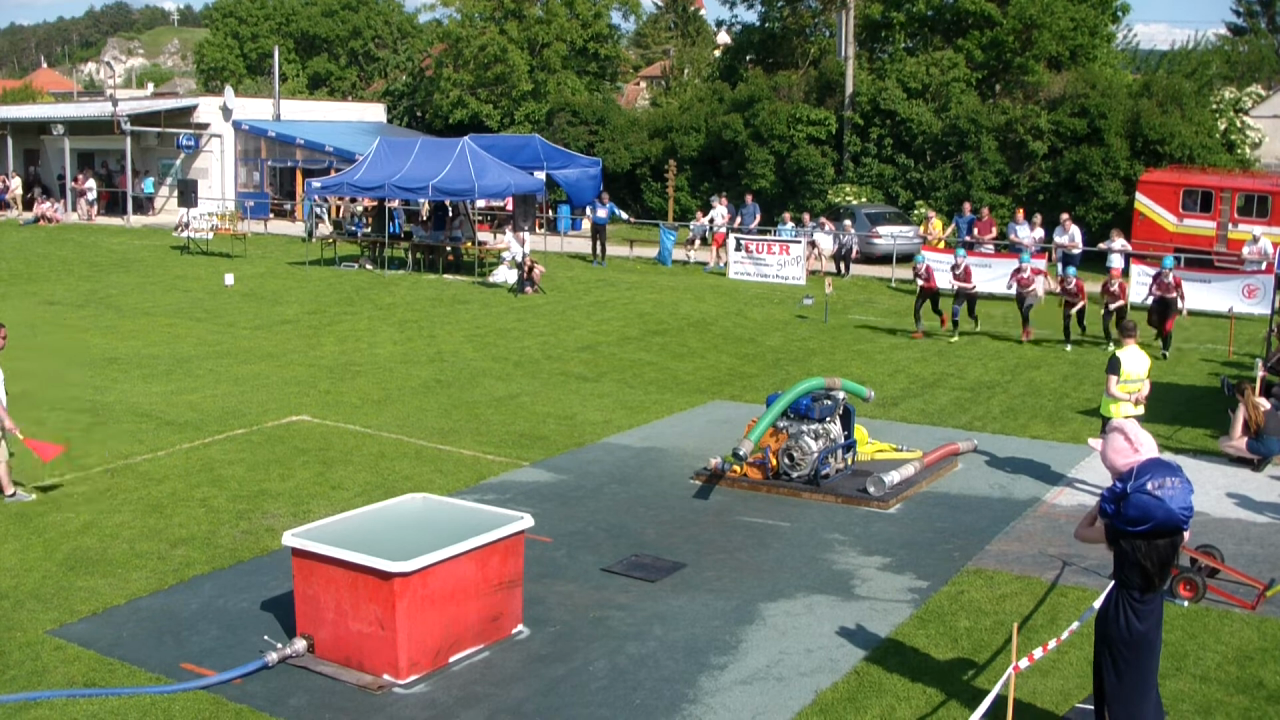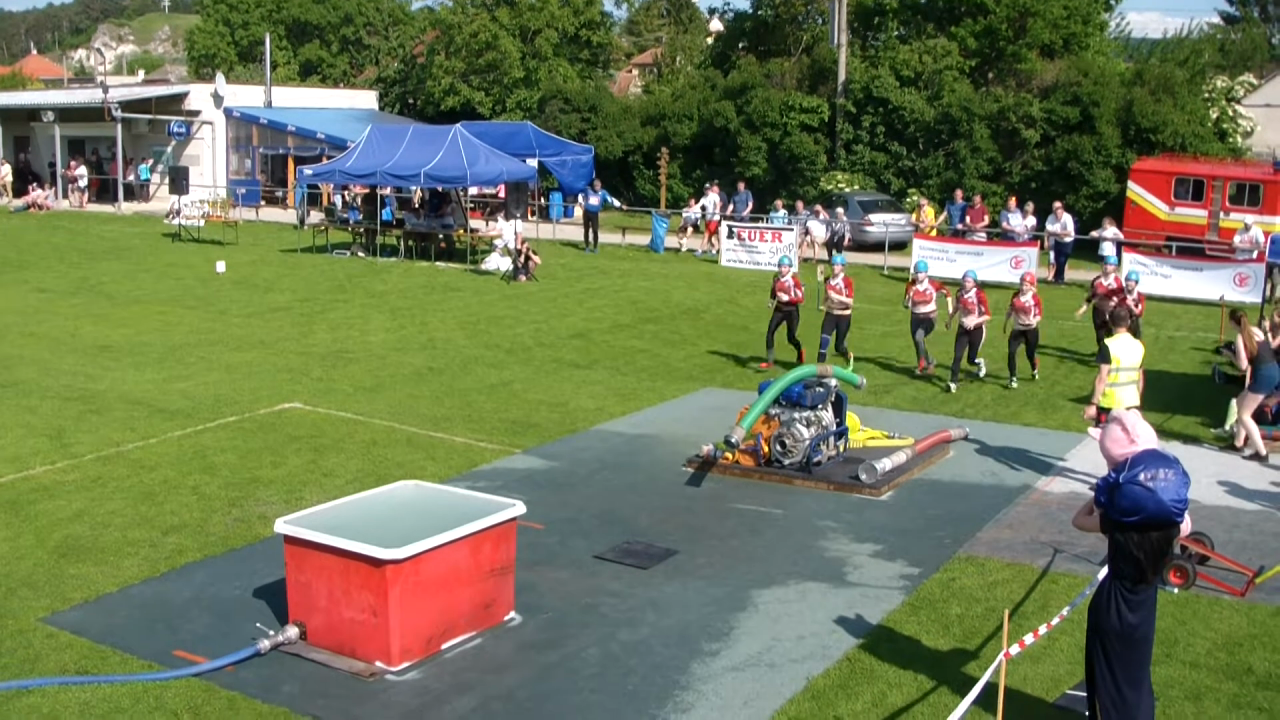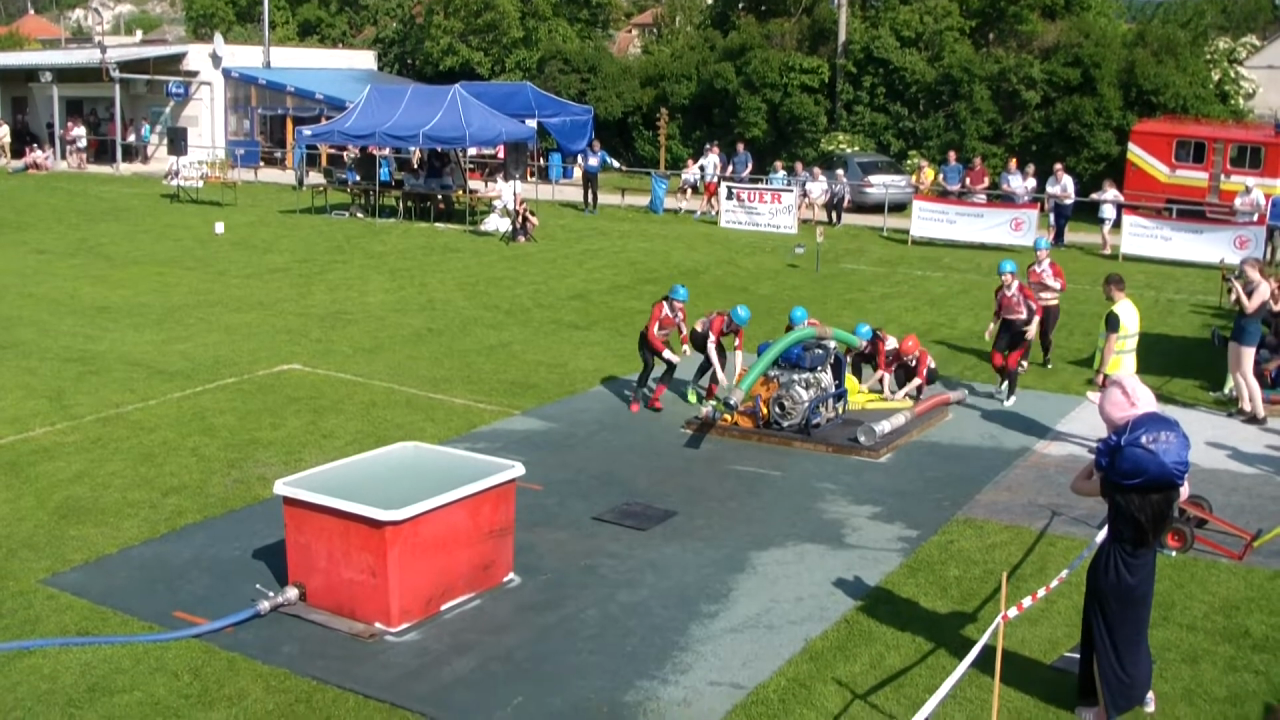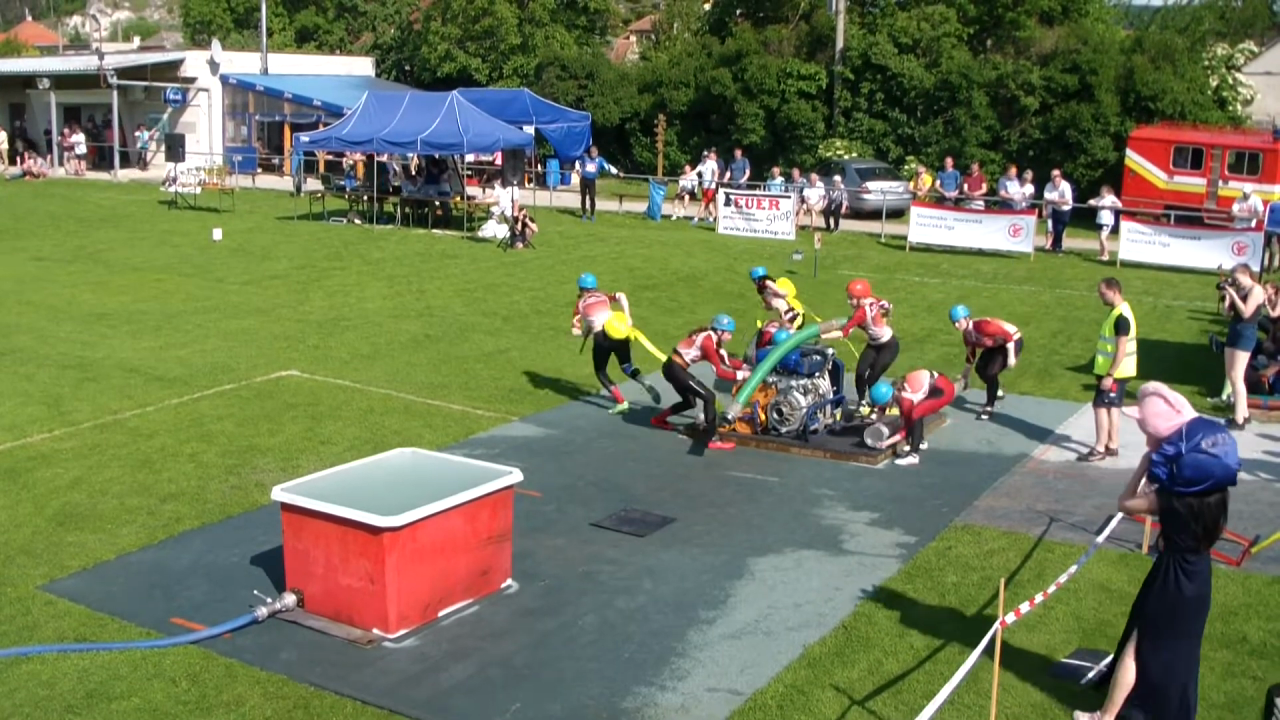
dt=1s
person 1, frame 1
left shoulder: (1122, 531)
right shoulder: (1174, 528)
left elbow: (1081, 531)
left wrist: (1106, 501)
left hip: (1121, 614)
right hip: (1151, 609)
left knee: (1121, 691)
right knee: (1143, 684)
person 1, frame 2
left shoulder: (1117, 519)
right shoulder: (1172, 517)
left elbow: (1079, 519)
right elbow: (1184, 527)
left wrist: (1104, 492)
left hip: (1115, 601)
right hip: (1145, 597)
left knee: (1110, 670)
right knee: (1136, 664)
person 1, frame 3
left shoulder: (1118, 483)
right shoulder: (1170, 480)
left elbow: (1077, 484)
right elbow: (1182, 491)
left wrist: (1105, 454)
left hip: (1114, 564)
right hip: (1143, 561)
left knee: (1106, 635)
right knee: (1133, 626)
right ankle: (1141, 690)
person 1, frame 4
left shoulder: (1173, 494)
right shoulder: (1212, 483)
left elbow: (1125, 503)
left wrist: (1145, 463)
left hip: (1172, 574)
right hip: (1197, 573)
left knee: (1136, 648)
right knee: (1177, 649)
